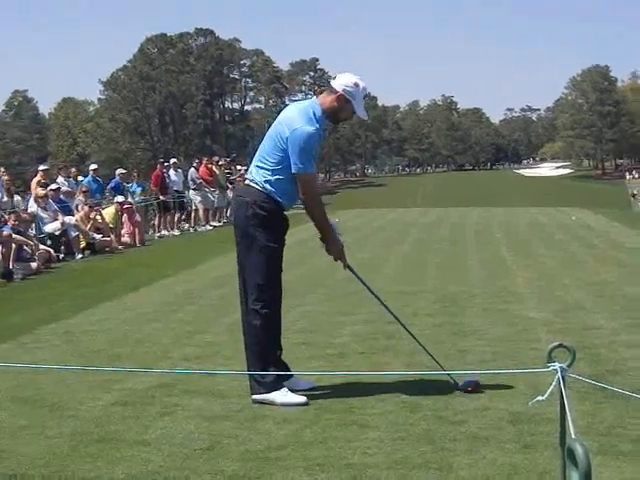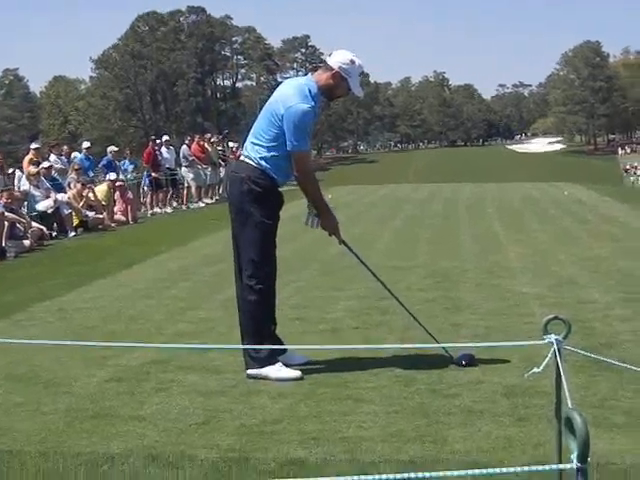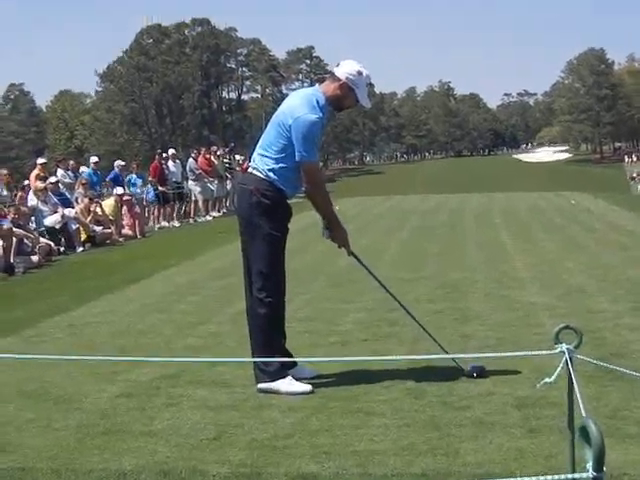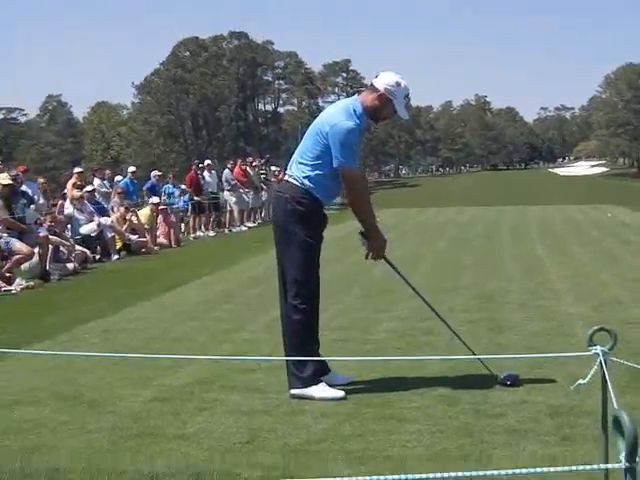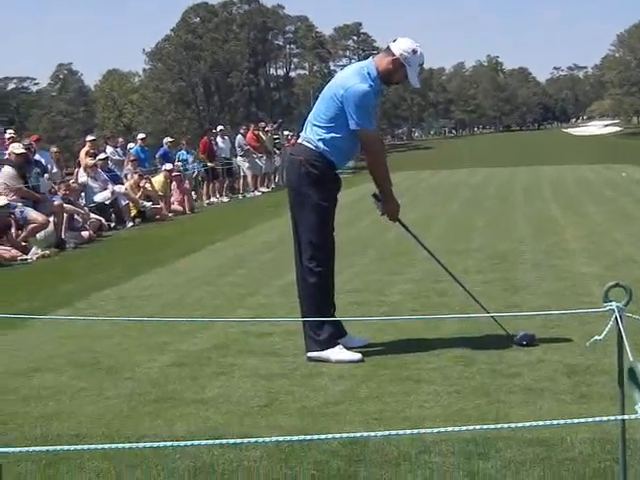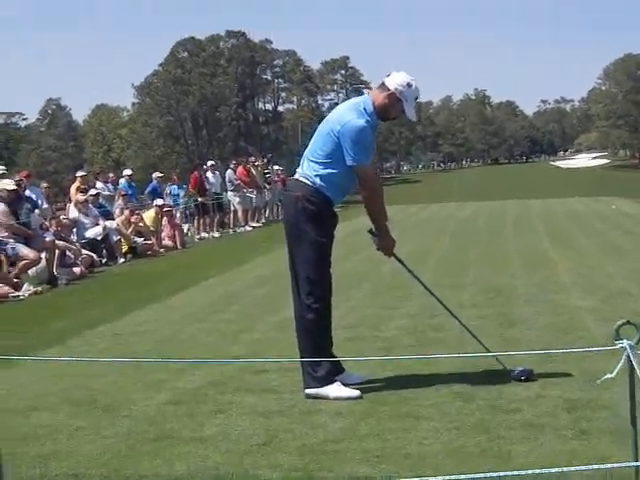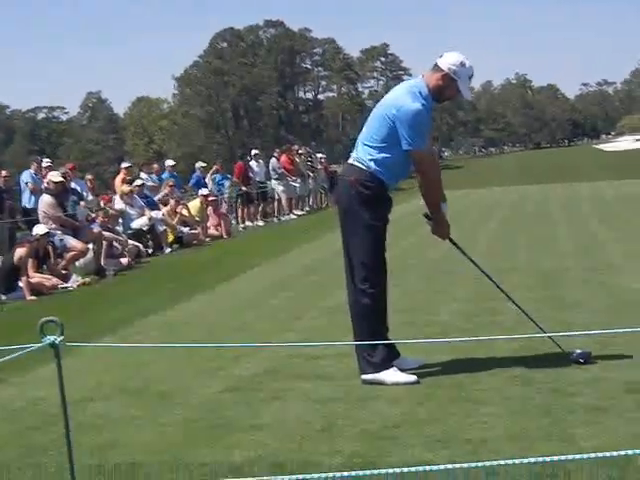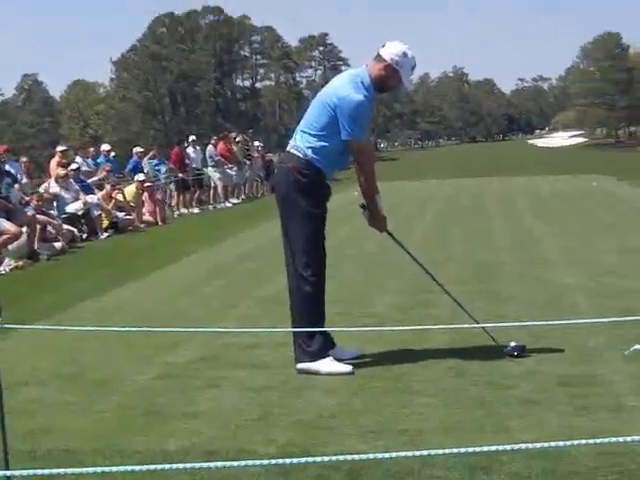
dt=0.3s
person 1, frame 1
left shoulder: (305, 111)
right shoulder: (305, 128)
left elbow: (307, 184)
right elbow: (307, 193)
left wrist: (326, 223)
right wrist: (329, 237)
left hip: (264, 208)
right hip: (258, 208)
left knee: (269, 295)
right knee: (261, 297)
left ankle: (275, 371)
right ankle: (264, 384)
person 1, frame 2
left shoulder: (299, 87)
right shoulder: (300, 106)
left elbow: (300, 163)
right elbow: (302, 170)
left wrist: (318, 204)
right wrist: (325, 214)
left hip: (255, 183)
right hip: (253, 185)
left knee: (262, 271)
right knee: (255, 273)
left ankle: (270, 346)
right ankle: (259, 359)
person 1, frame 3
left shoulder: (307, 98)
right shoulder: (308, 116)
left elbow: (311, 173)
right elbow: (312, 181)
left wrist: (330, 217)
right wrist: (335, 226)
left hip: (265, 195)
right hip: (262, 197)
left knee: (272, 284)
right knee: (265, 286)
left ankle: (279, 360)
right ankle: (270, 373)
person 1, frame 4
left shoulder: (350, 115)
right shoulder: (345, 124)
left elbow: (358, 180)
right elbow: (352, 188)
left wrist: (373, 228)
right wrist: (373, 234)
left hip: (303, 205)
right hip: (296, 205)
left knee: (306, 291)
right knee: (299, 293)
left ankle: (314, 368)
right ankle: (303, 379)
person 1, frame 5
left shoulder: (366, 78)
right shoulder: (359, 86)
left elbow: (375, 142)
right elbow: (371, 149)
left wrist: (387, 190)
right wrist: (388, 197)
left hip: (317, 168)
right hip: (310, 168)
left knee: (321, 254)
right knee: (314, 256)
left ankle: (330, 331)
right ankle: (320, 341)
person 1, frame 6
left shoulder: (362, 114)
right shoulder: (356, 123)
left elbow: (371, 176)
right elbow: (367, 184)
left wrist: (383, 223)
right wrist: (383, 233)
left hip: (315, 204)
right hip: (308, 204)
left knee: (318, 291)
right knee: (312, 293)
left ankle: (327, 367)
right ankle: (318, 379)
person 1, frame 7
left shoulder: (416, 96)
right shoulder: (412, 106)
left elbow: (427, 159)
right elbow: (424, 168)
left wrist: (440, 205)
right wrist: (438, 217)
left hip: (369, 188)
right hip: (362, 189)
left knee: (373, 276)
right knee: (366, 278)
left ankle: (383, 353)
right ankle: (374, 364)
person 1, frame 8
left shoulder: (357, 83)
right shoulder: (354, 96)
left elbow: (364, 153)
right elbow: (362, 158)
left wrist: (372, 197)
right wrist: (374, 209)
left hip: (304, 176)
right hip: (300, 177)
left knee: (312, 264)
right knee: (307, 266)
left ankle: (318, 343)
right ankle: (310, 353)
